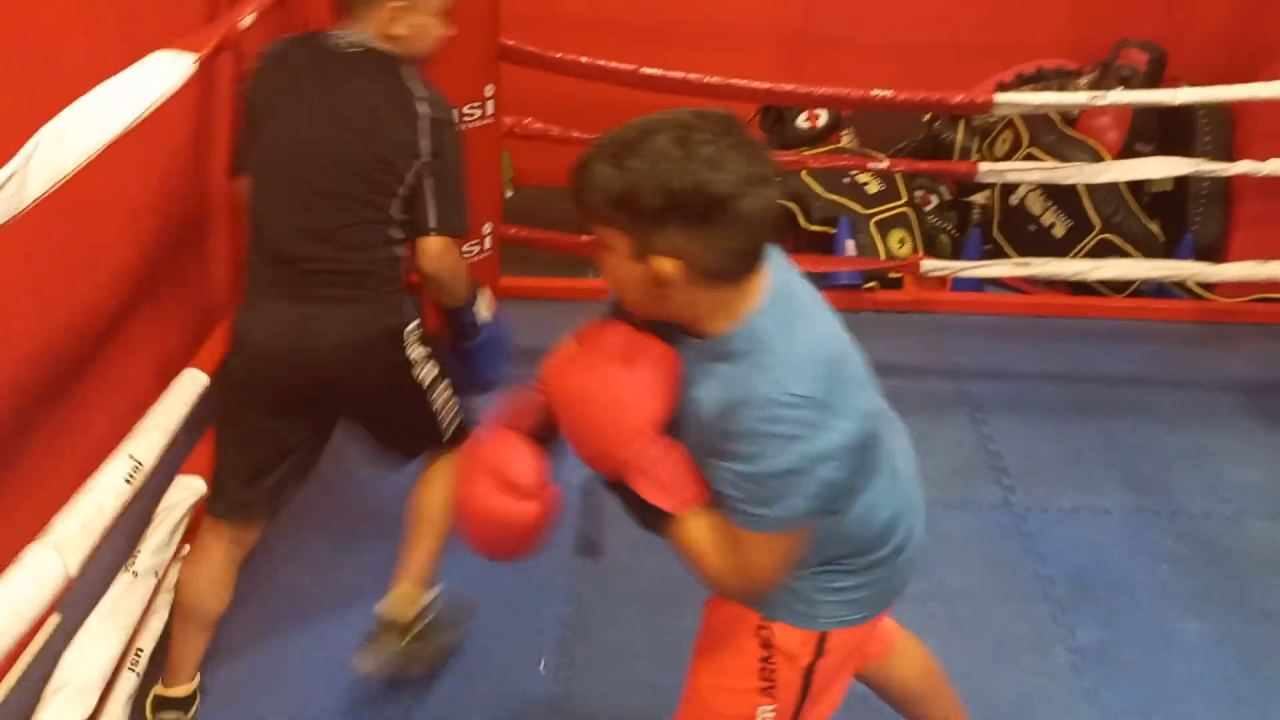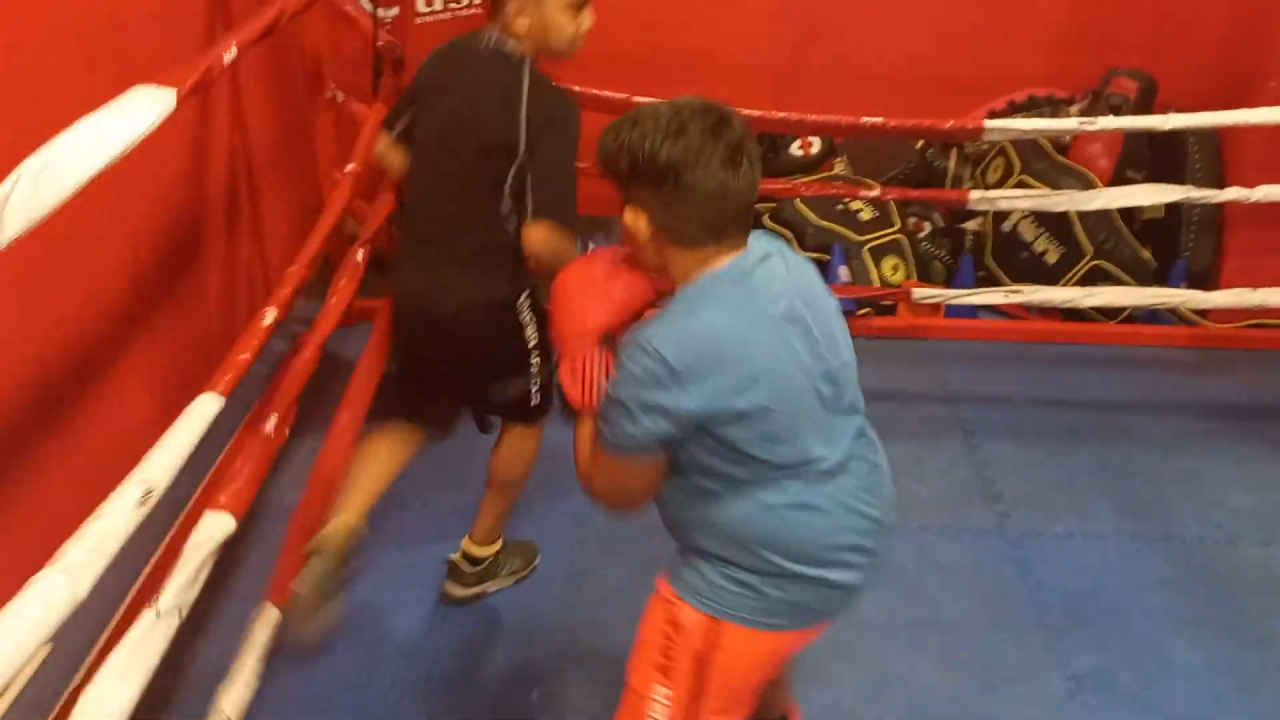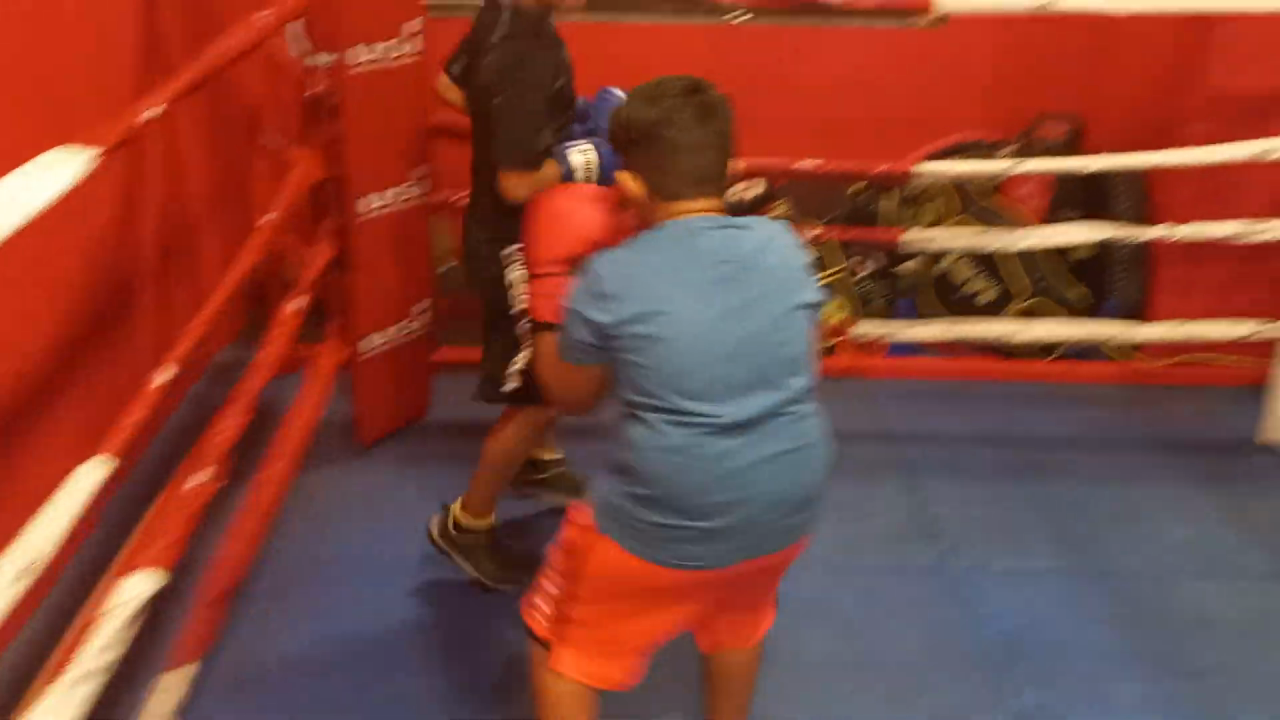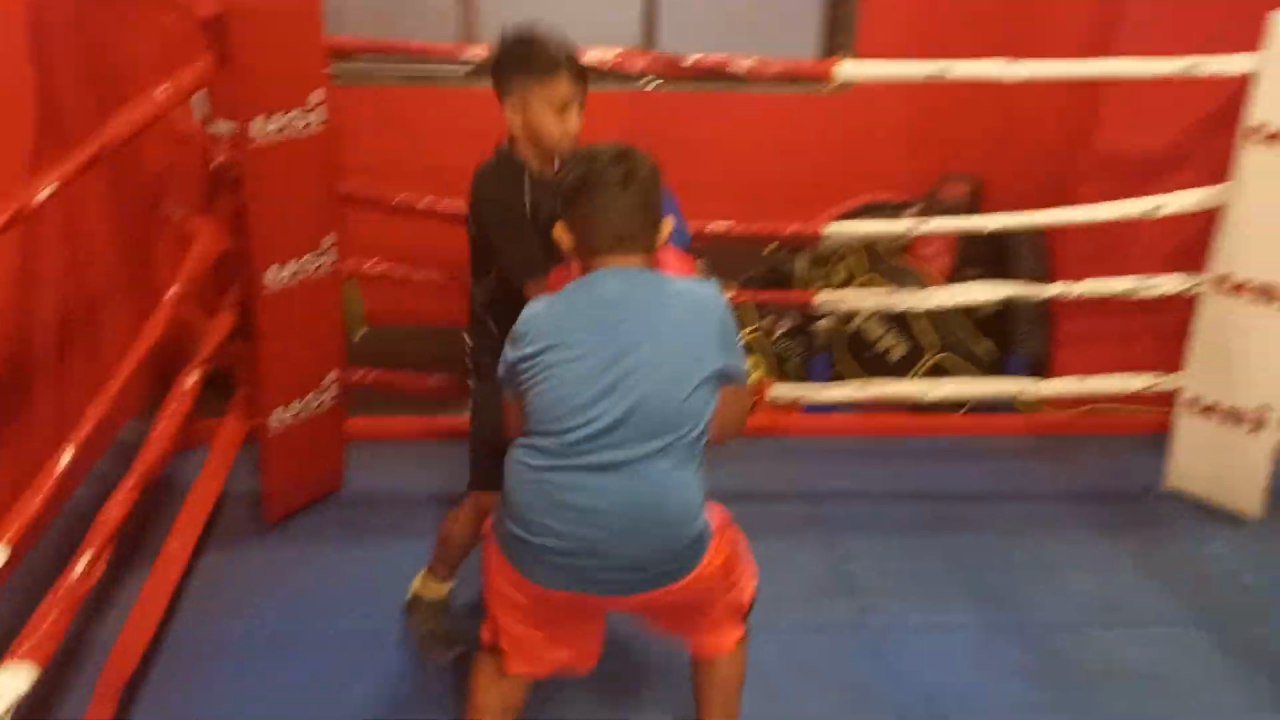
dt=0.2s
person 1, frame 1
left shoulder: (279, 69)
right shoulder: (422, 107)
left elbow: (251, 181)
right elbow: (438, 256)
right wrist: (469, 309)
left hip: (267, 326)
right hip: (365, 329)
left knee: (229, 522)
right knee: (445, 447)
right ankle: (402, 617)
person 1, frame 2
left shoulder: (448, 59)
right shoulder: (551, 107)
left elbow: (391, 152)
right elbow: (538, 241)
left hip: (417, 282)
right hip: (489, 295)
left knee: (409, 423)
right knee: (524, 416)
left ankle: (327, 553)
right ankle: (478, 557)
person 1, frame 3
right shoulder: (527, 50)
left elbow: (450, 84)
right elbow: (517, 184)
right wrist: (586, 155)
right hip: (516, 243)
right knee: (537, 398)
left ankle: (537, 458)
right ankle: (465, 523)
person 1, frame 4
left shoulder: (557, 166)
right shoulder: (501, 187)
right elbow: (537, 288)
right hip: (509, 349)
right knee: (492, 491)
right ankle: (431, 592)
person 2, frame 1
left shoulder: (781, 404)
right shoulder: (745, 272)
left elbow: (745, 575)
right elbow: (606, 355)
left wrist: (650, 483)
left hip: (825, 575)
right hip: (858, 515)
right knee: (868, 644)
person 2, frame 2
left shoulder: (665, 356)
right shoulder: (784, 263)
left elbow: (617, 488)
left wrist: (589, 383)
left hip: (766, 578)
right hip: (847, 530)
person 2, frame 3
left shoulder: (608, 279)
right shoulder: (782, 246)
left elbow: (565, 391)
left wrist: (550, 298)
left hip: (665, 524)
right hip: (781, 512)
left knee: (561, 648)
right knee: (739, 616)
person 2, frame 4
left shoulder: (536, 321)
right shoulder: (705, 306)
left elbow: (513, 427)
right elbow: (727, 422)
left hip: (543, 548)
right hip: (663, 554)
left knee: (504, 656)
right knee: (726, 614)
